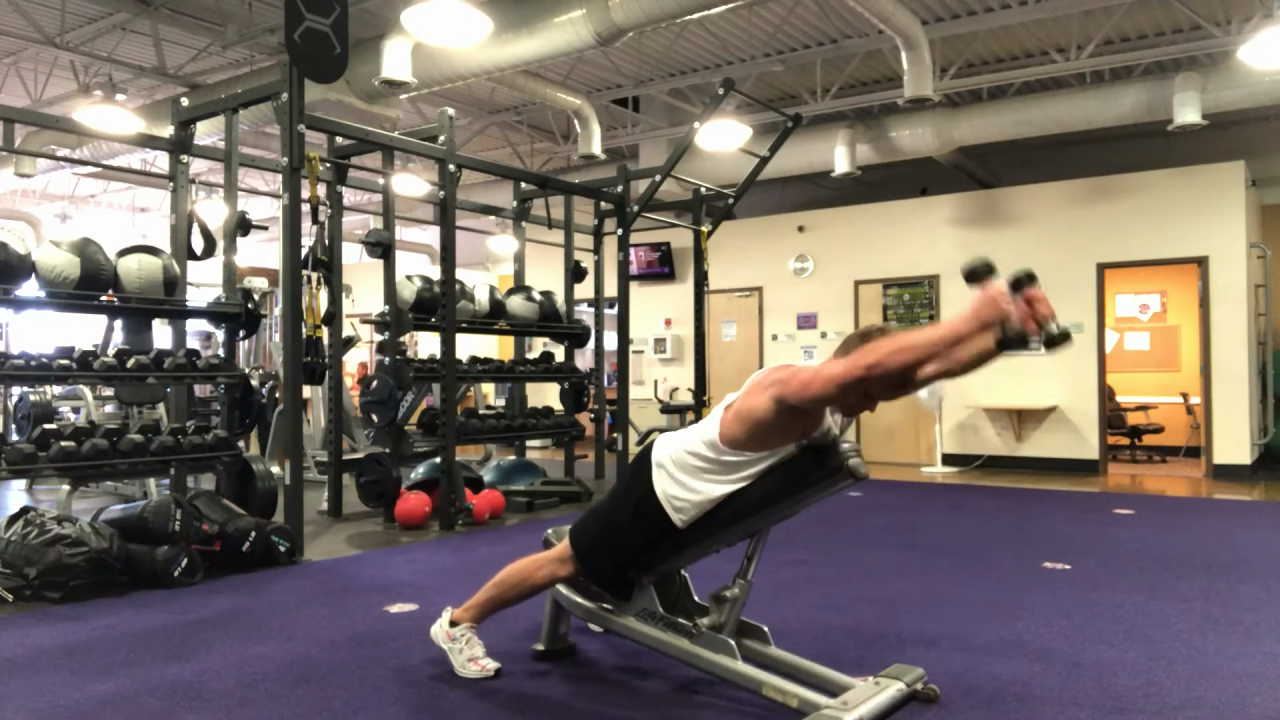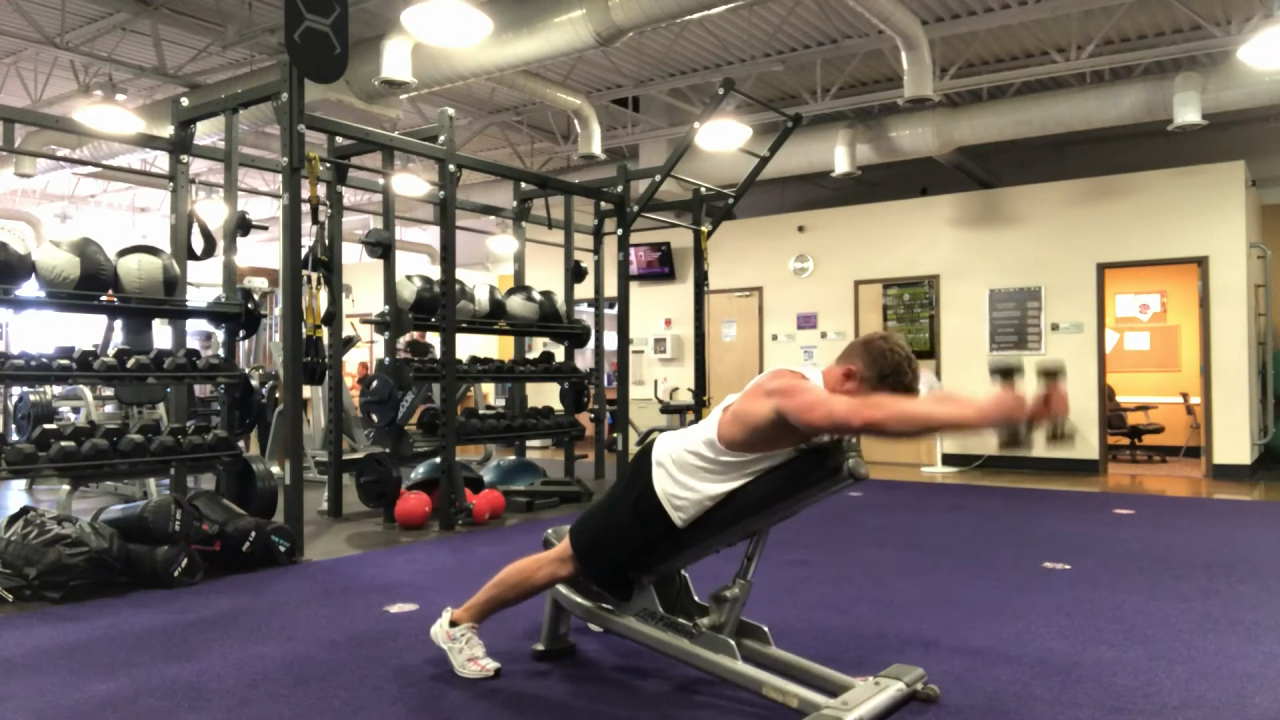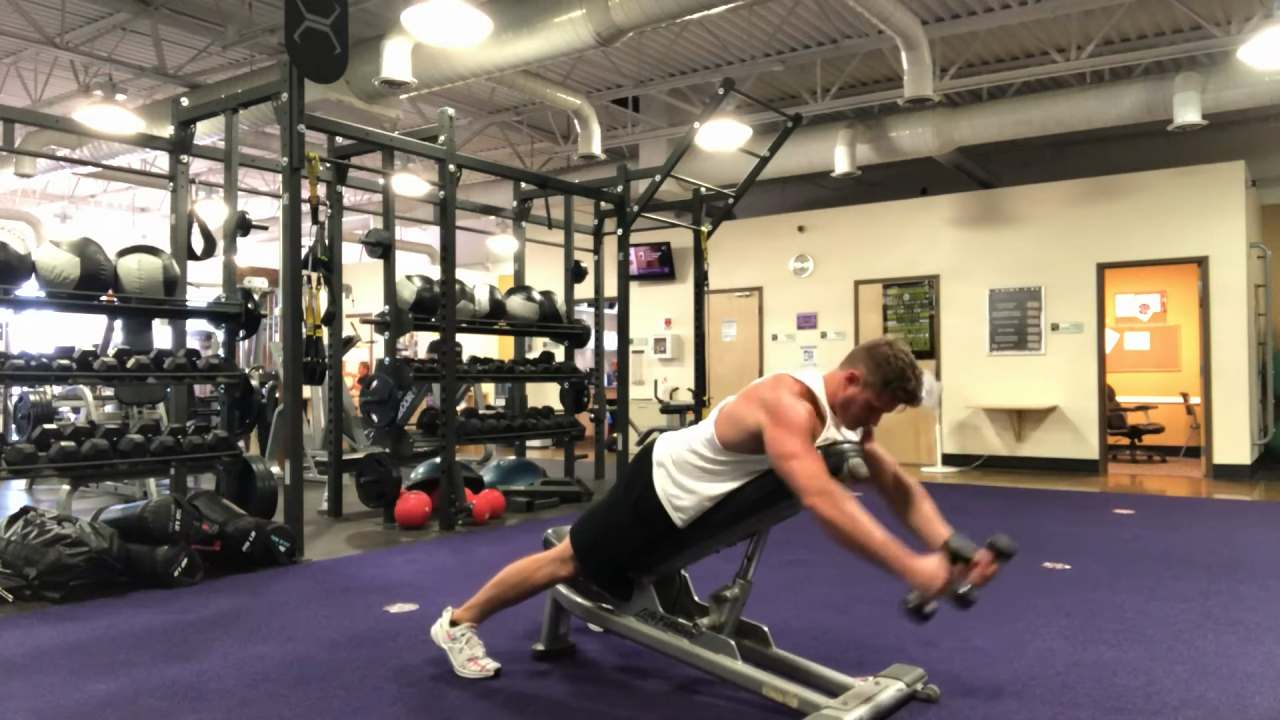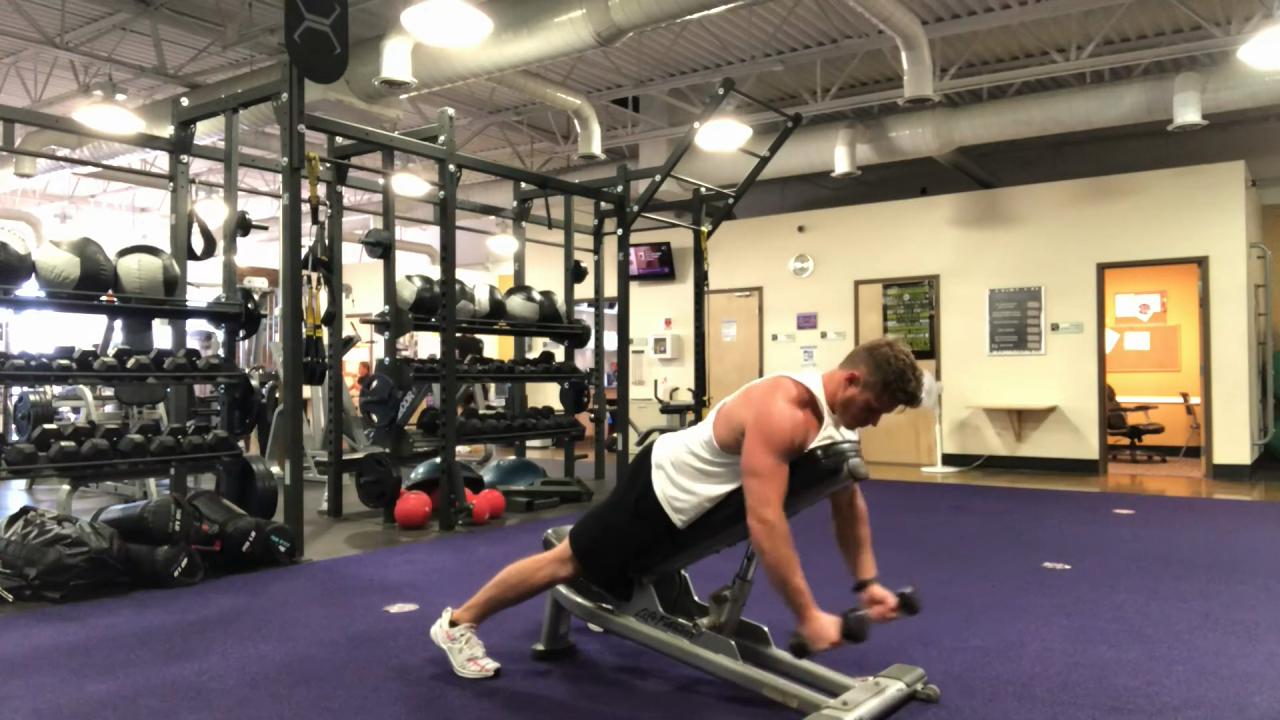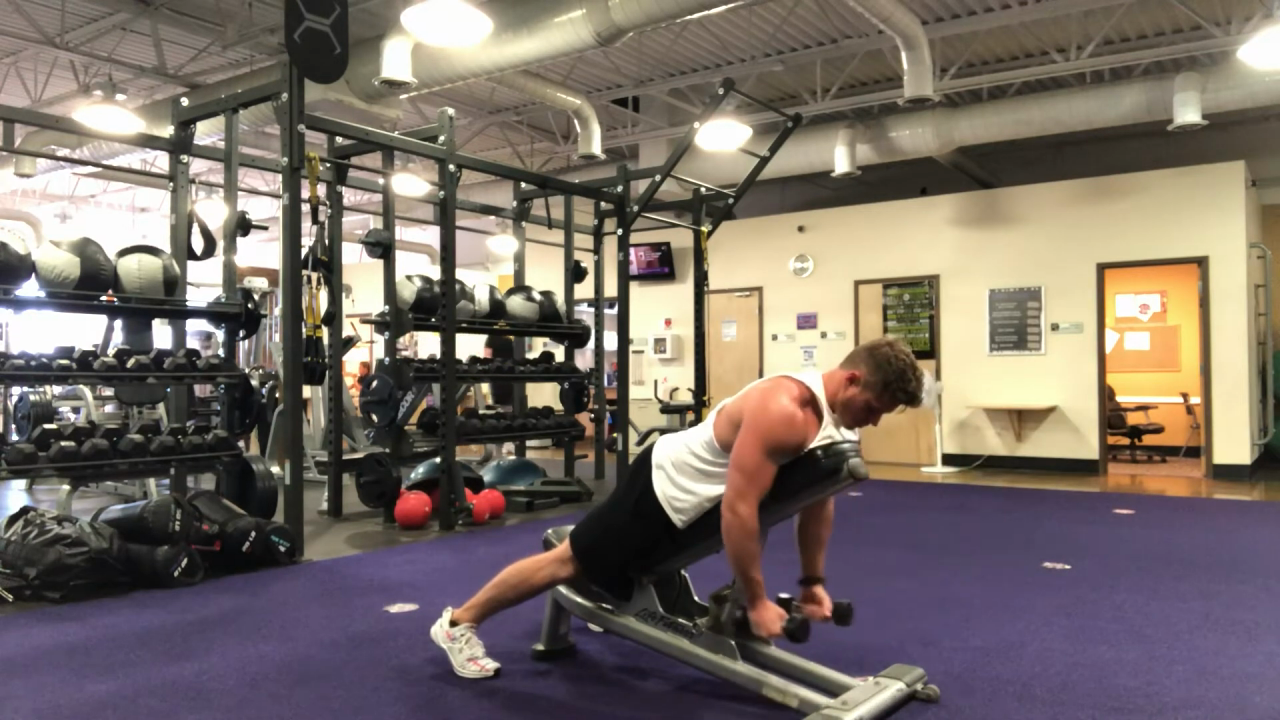
dt=0.4s
person 1, frame 1
left shoulder: (839, 393)
right shoulder: (796, 390)
left elbow: (928, 366)
right elbow: (871, 364)
left wrist: (1004, 324)
right wrist: (977, 319)
left hip: (690, 502)
right hip: (660, 492)
right knee: (567, 562)
right ankle: (459, 622)
person 1, frame 2
left shoulder: (837, 401)
right shoulder: (792, 394)
left elbow: (921, 406)
right elbow: (875, 416)
left wrist: (1025, 407)
right wrist: (991, 411)
left hip: (696, 501)
right hip: (662, 488)
left knee: (607, 560)
right knee: (570, 560)
right ankle: (459, 623)
person 1, frame 3
left shoulder: (845, 411)
right shoulder: (788, 406)
left elbow: (898, 484)
right elbow: (821, 498)
left wrist: (948, 546)
right wrist: (910, 566)
left hip: (698, 504)
right hip: (663, 489)
right knee: (569, 560)
right ankle: (459, 623)
person 1, frame 4
left shoulder: (836, 411)
right shoulder: (784, 411)
left elbow: (848, 503)
right elbow: (764, 519)
left wrist: (868, 582)
right wrist: (809, 615)
left hip: (692, 504)
right hip: (662, 491)
right knee: (569, 561)
right ankle: (458, 624)
person 1, frame 5
left shoulder: (833, 411)
right shoulder: (783, 410)
left elbow: (817, 501)
right elbow: (738, 509)
left wrist: (812, 580)
right wrist: (757, 603)
left hip: (690, 502)
right hip: (663, 491)
right knee: (569, 561)
right ankle: (459, 623)
